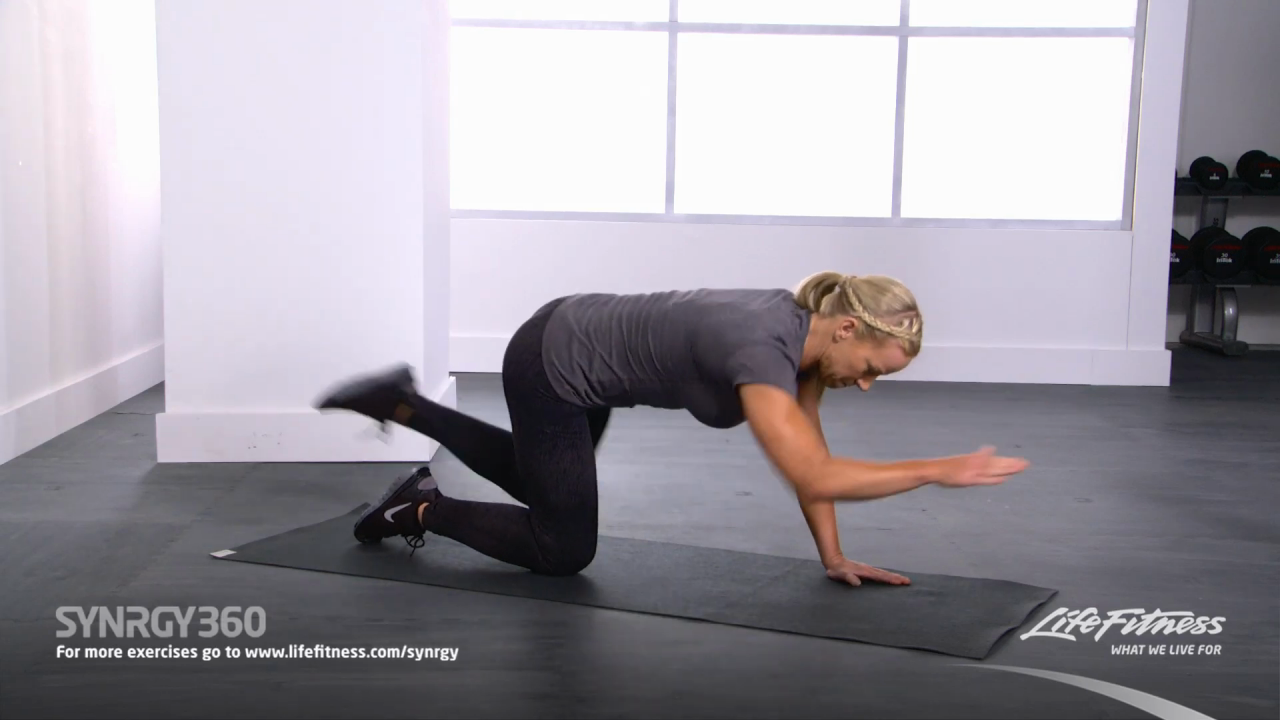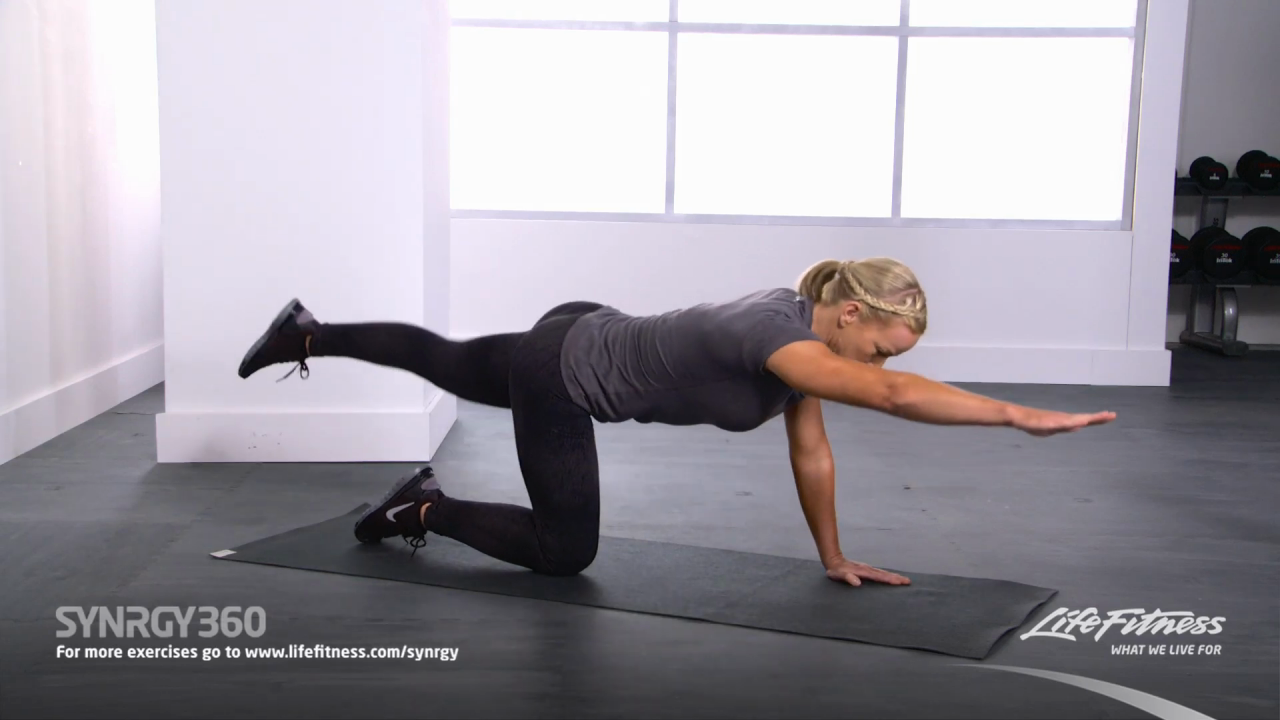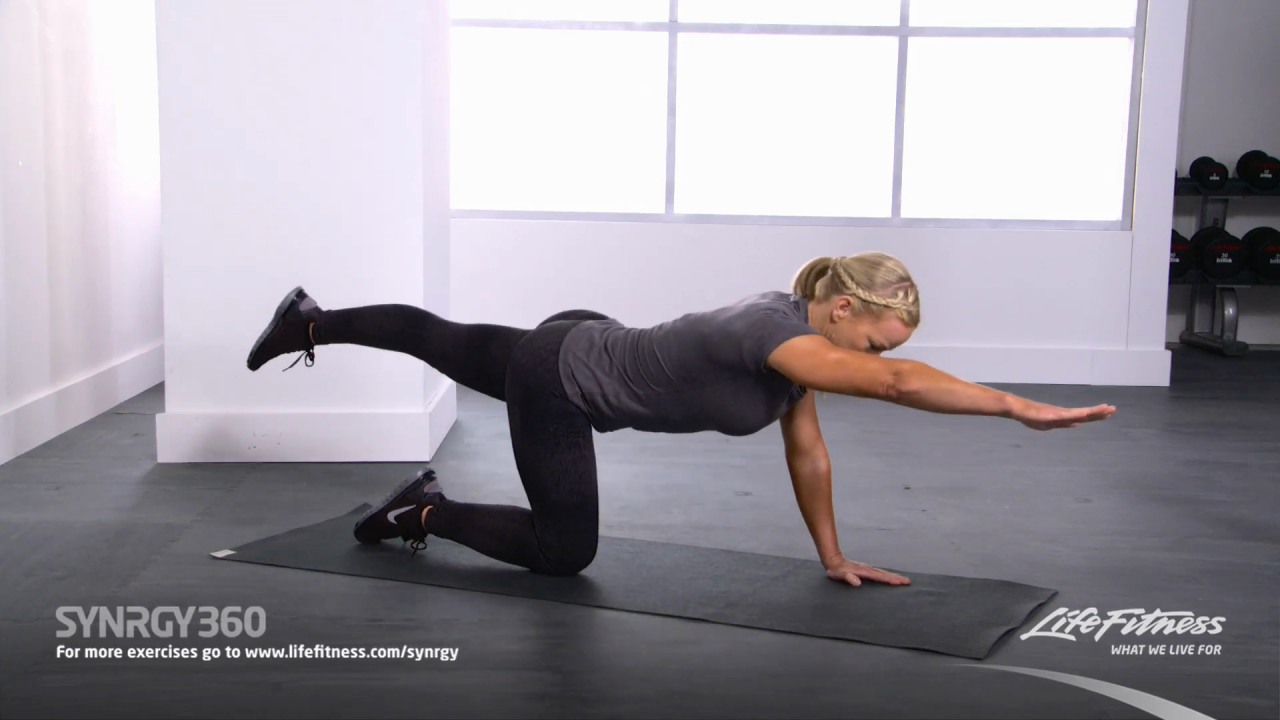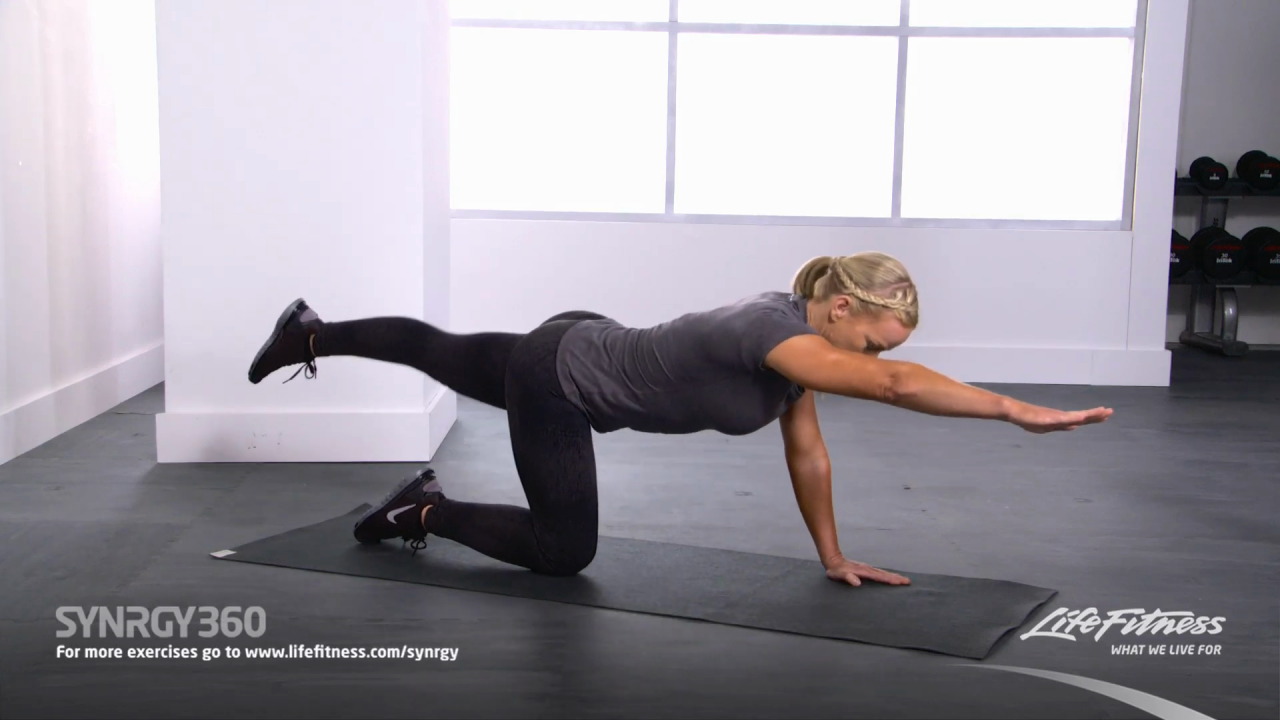
dt=0.3s
person 1, frame 1
left shoulder: (812, 326)
right shoulder: (763, 354)
left elbow: (815, 452)
right elbow: (814, 480)
left wrist: (833, 557)
right wrist: (940, 471)
left hip: (593, 336)
right hip: (551, 366)
left knee: (534, 484)
right knee: (566, 550)
left ankle: (401, 405)
right ankle: (424, 509)
person 1, frame 2
left shoulder: (805, 321)
right shoulder: (777, 337)
left elbow: (812, 452)
right elbow: (896, 396)
left wrist: (834, 557)
right wrist: (1024, 416)
left hip: (590, 340)
right hip: (559, 378)
left knee: (446, 364)
right knee: (564, 551)
left ankle: (307, 332)
right ankle: (421, 507)
person 1, frame 3
left shoulder: (801, 321)
right shoulder: (776, 337)
left elbow: (807, 453)
right elbow: (902, 385)
left wrist: (833, 555)
right wrist: (1024, 408)
left hip: (585, 348)
right hip: (557, 383)
left knee: (441, 340)
right knee: (564, 552)
left ankle: (312, 322)
right ankle: (424, 512)
person 1, frame 4
left shoulder: (800, 322)
right shoulder: (774, 335)
left elbow: (807, 452)
right elbow: (897, 386)
left wrist: (834, 556)
right wrist: (1021, 411)
left hip: (582, 350)
right hip: (555, 380)
left knee: (451, 359)
right knee: (565, 550)
left ankle: (316, 334)
right ankle: (426, 510)
